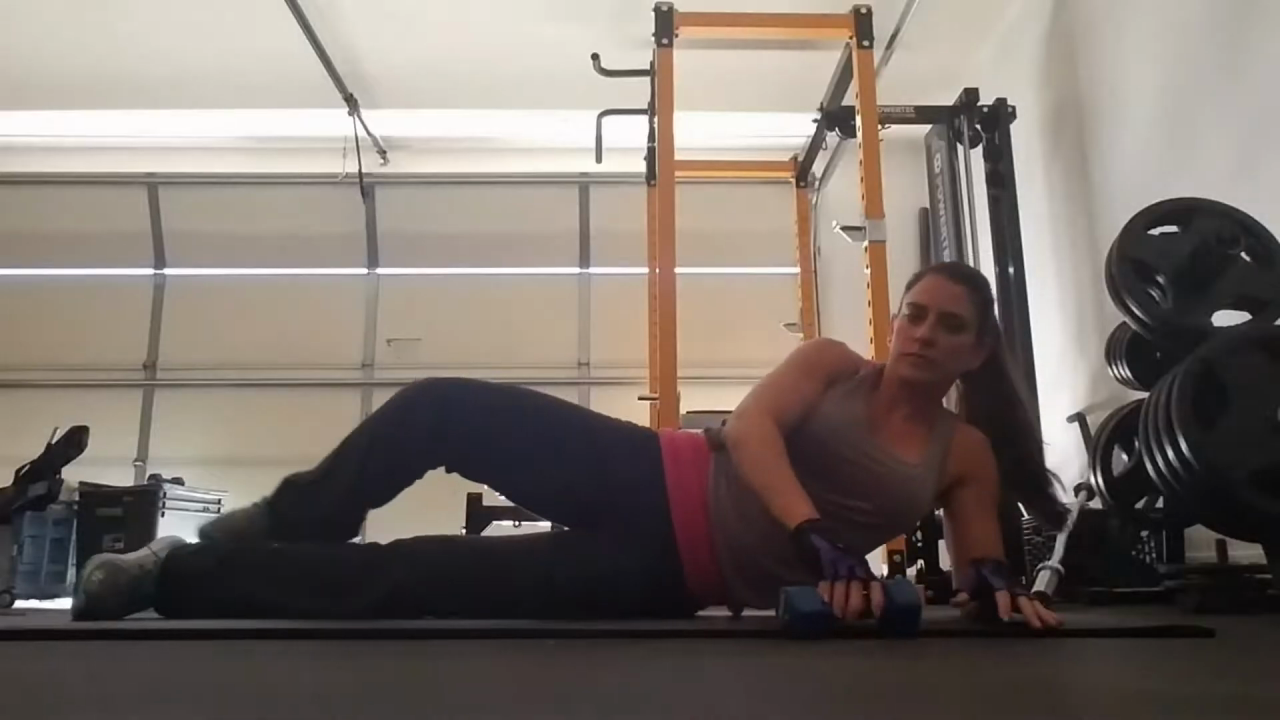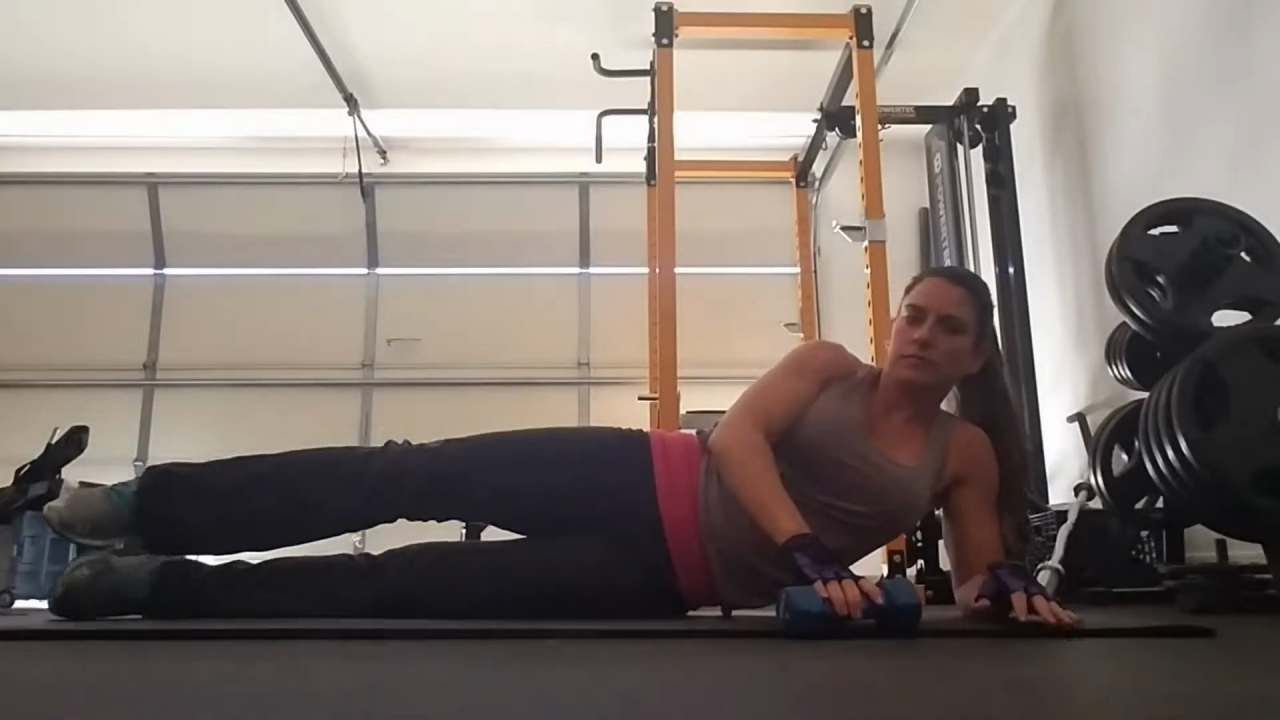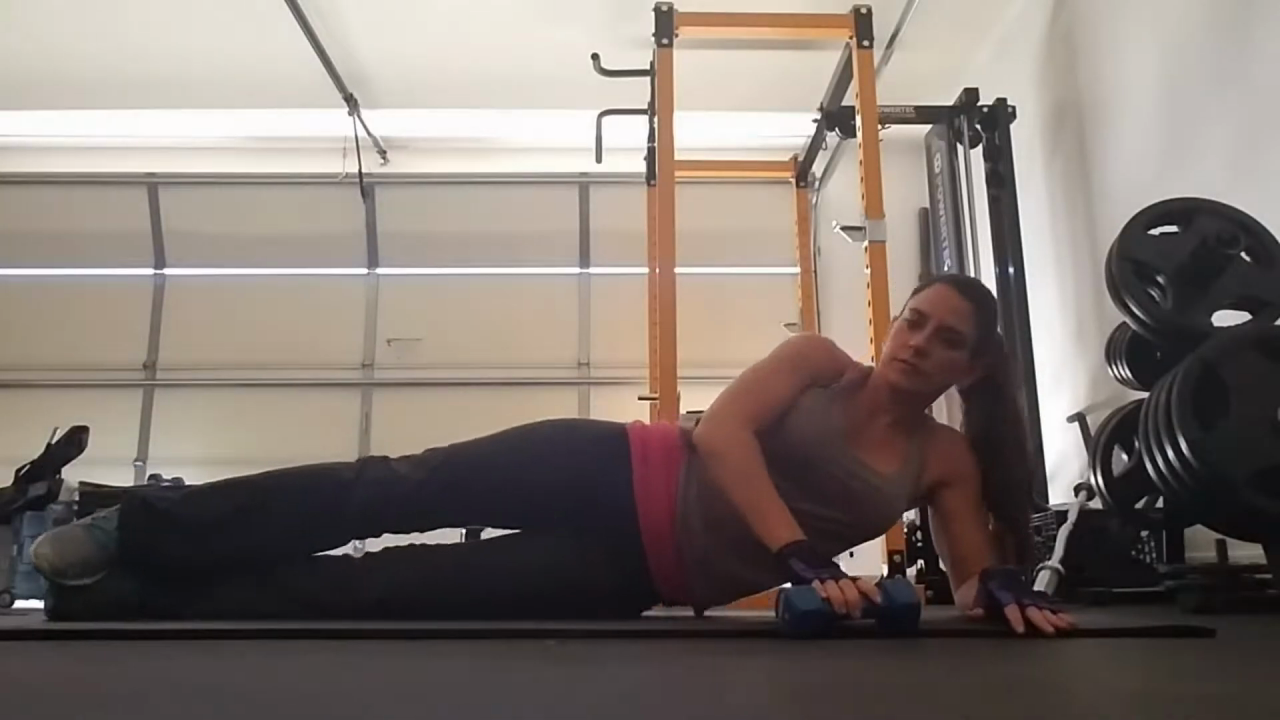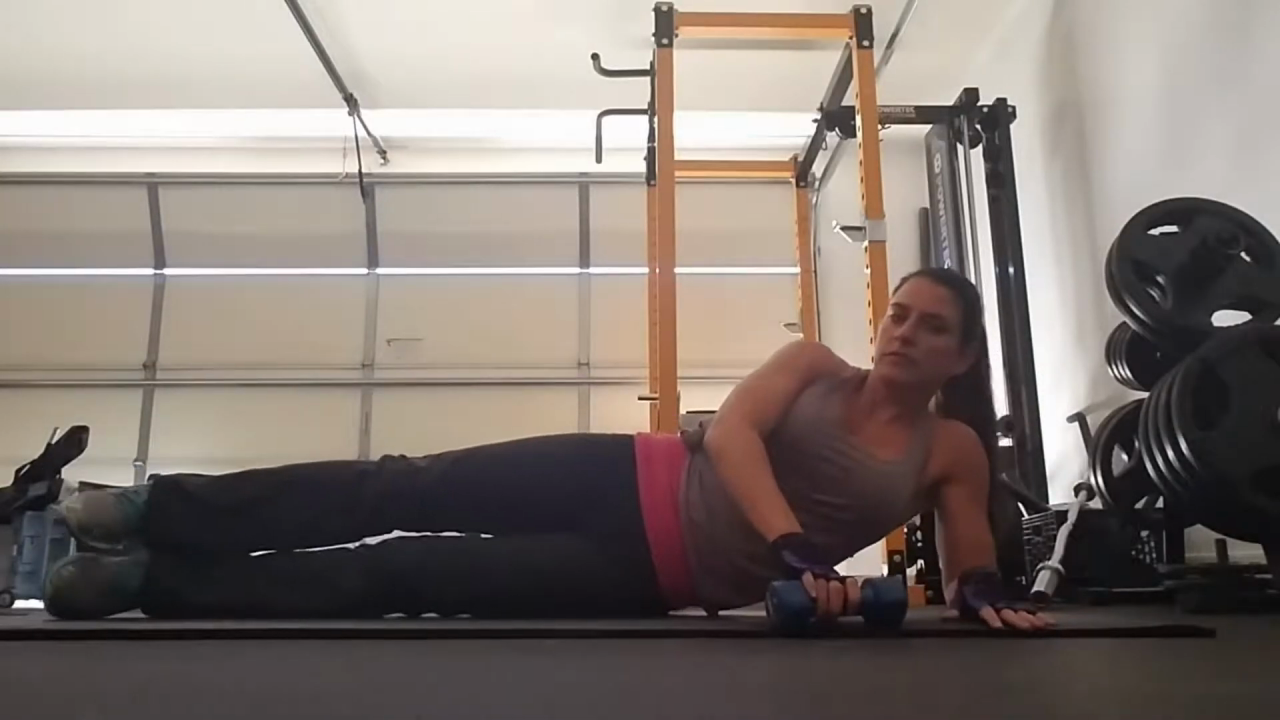
dt=0.7s
person 1, frame 1
left shoulder: (965, 457)
right shoulder: (831, 363)
left elbow: (980, 570)
right elbow: (748, 427)
left wrist: (996, 584)
right wrist: (814, 538)
left hip: (672, 576)
right hip: (653, 478)
left knee: (426, 578)
right knee: (440, 410)
left ankle: (183, 576)
right ankle: (286, 524)
person 1, frame 2
left shoulder: (966, 456)
right shoulder: (829, 366)
left elbow: (979, 576)
right elbow: (738, 435)
left wrist: (1009, 584)
right wrist: (805, 552)
left hip: (667, 581)
right hip: (643, 481)
left knee: (418, 585)
right knee: (416, 474)
left ankle: (164, 586)
right ankle: (148, 504)
person 1, frame 3
left shoulder: (945, 460)
right shoulder: (818, 361)
left elbow: (973, 576)
right elbow: (721, 430)
left wrist: (1004, 589)
right wrist: (800, 557)
left hip: (642, 568)
right hip: (619, 473)
left knee: (404, 588)
right knee: (406, 490)
left ankle: (142, 597)
right ankle: (132, 534)
person 1, frame 4
left shoulder: (953, 452)
right shoulder: (815, 363)
left elbow: (970, 574)
right elbow: (731, 430)
left wrist: (983, 595)
right wrist: (794, 549)
left hip: (649, 581)
right hip: (632, 481)
left knee: (411, 572)
right knee: (414, 489)
left ankle: (156, 580)
right ankle: (158, 513)
